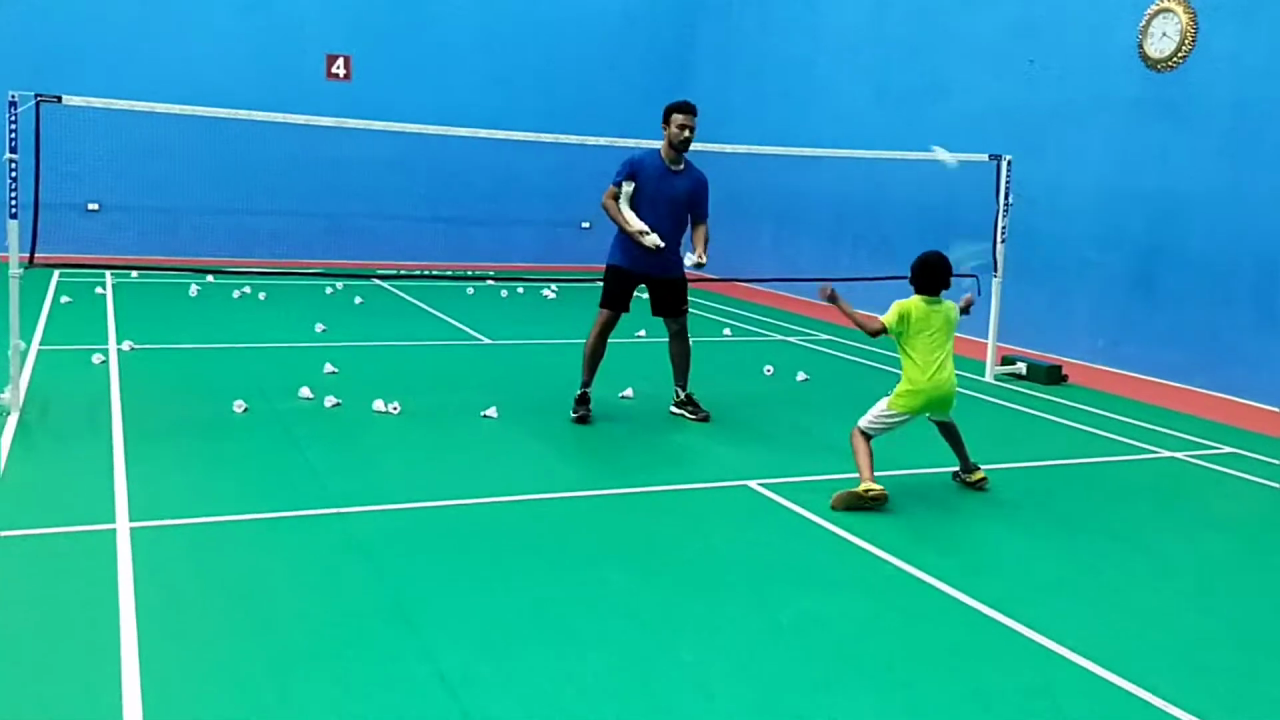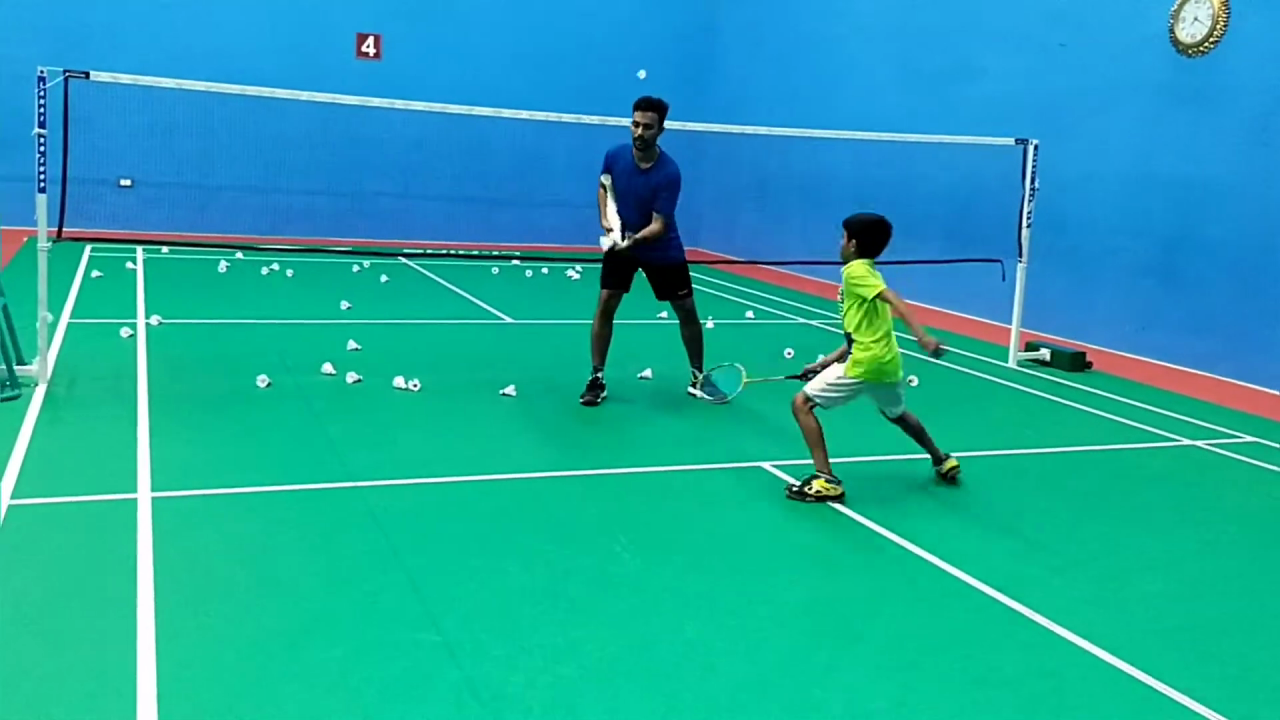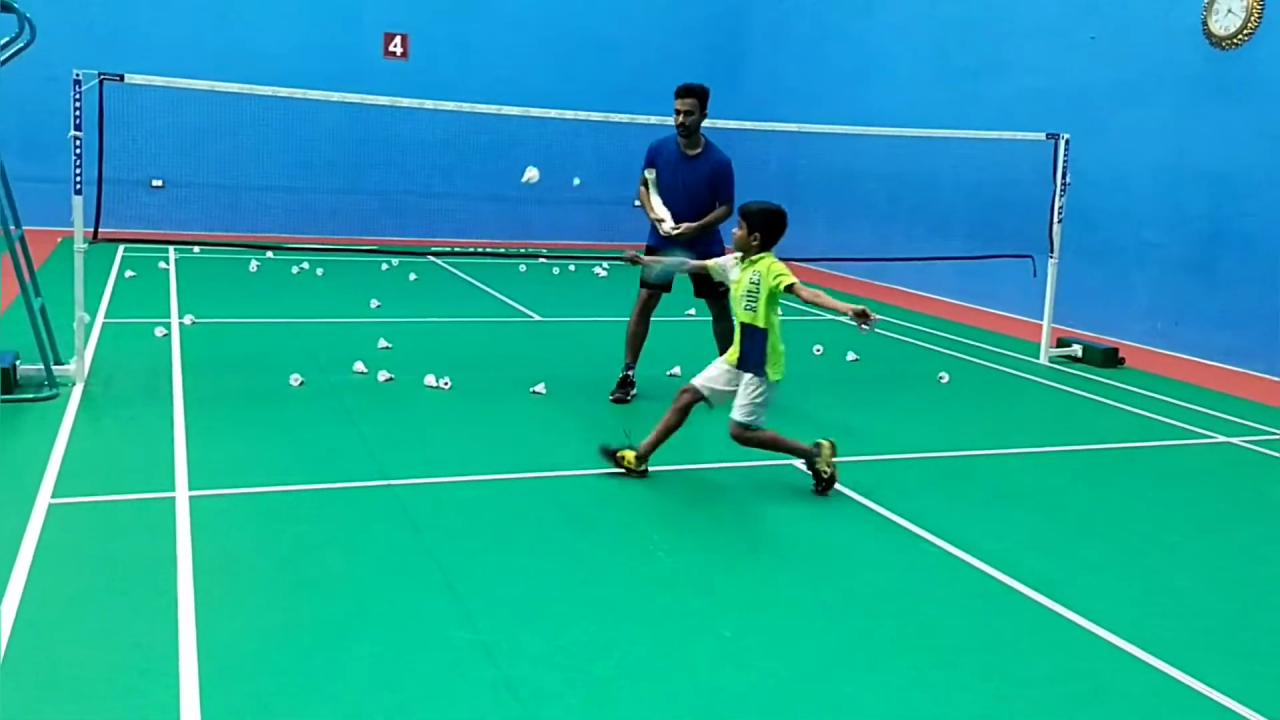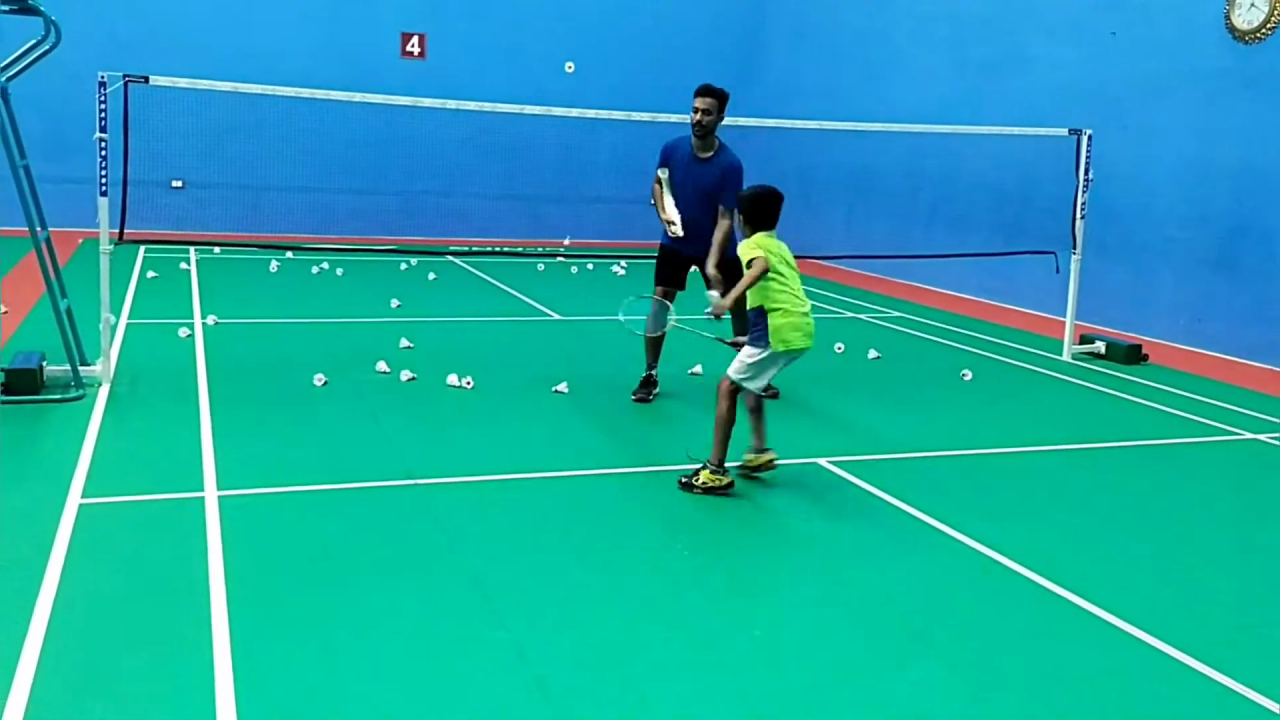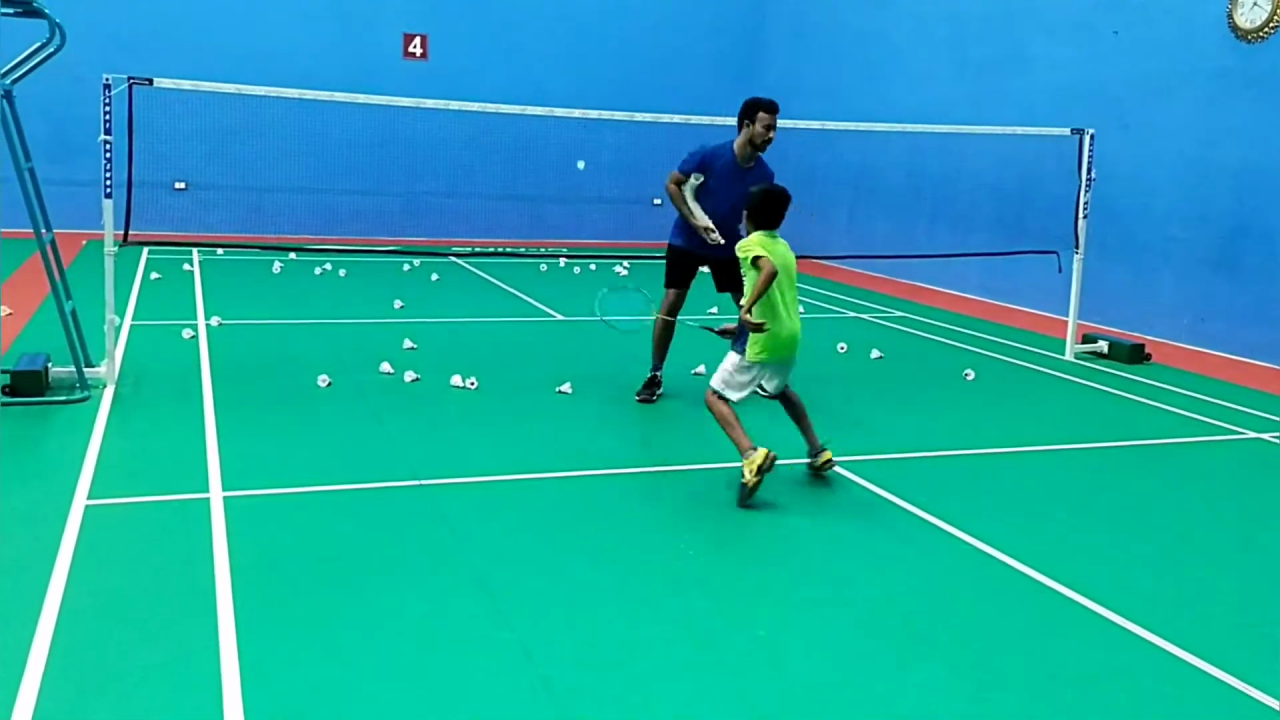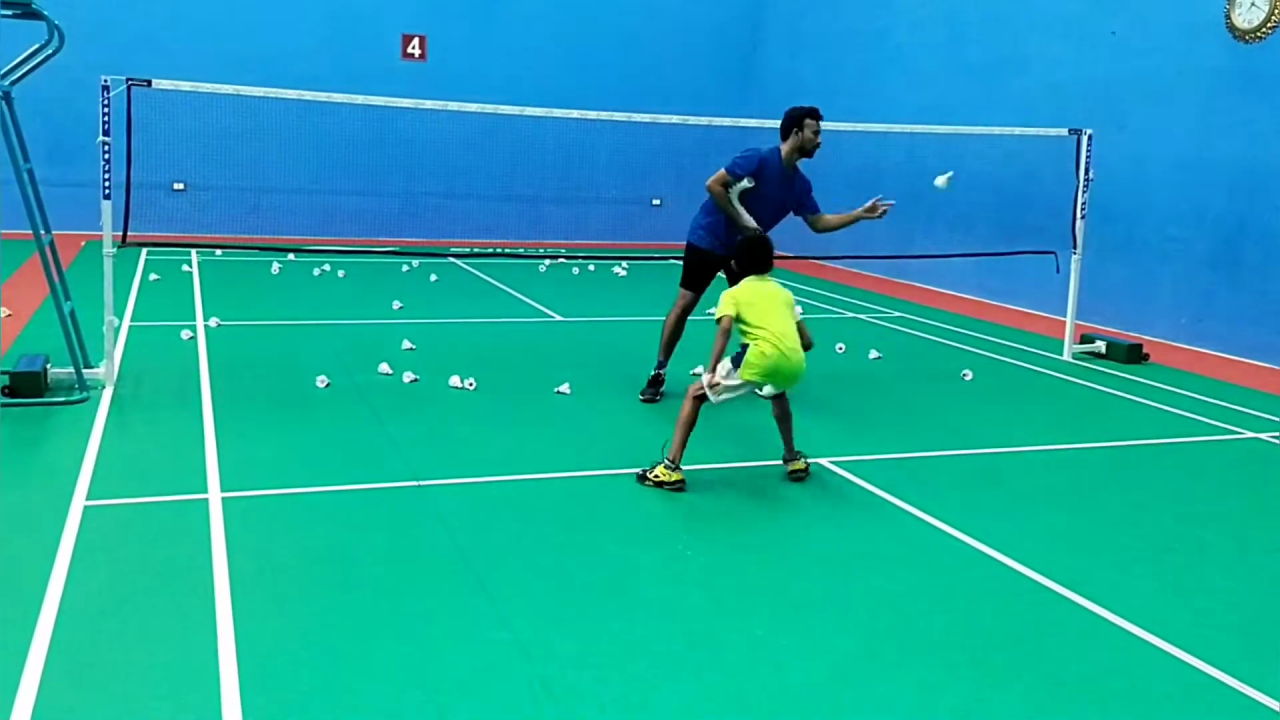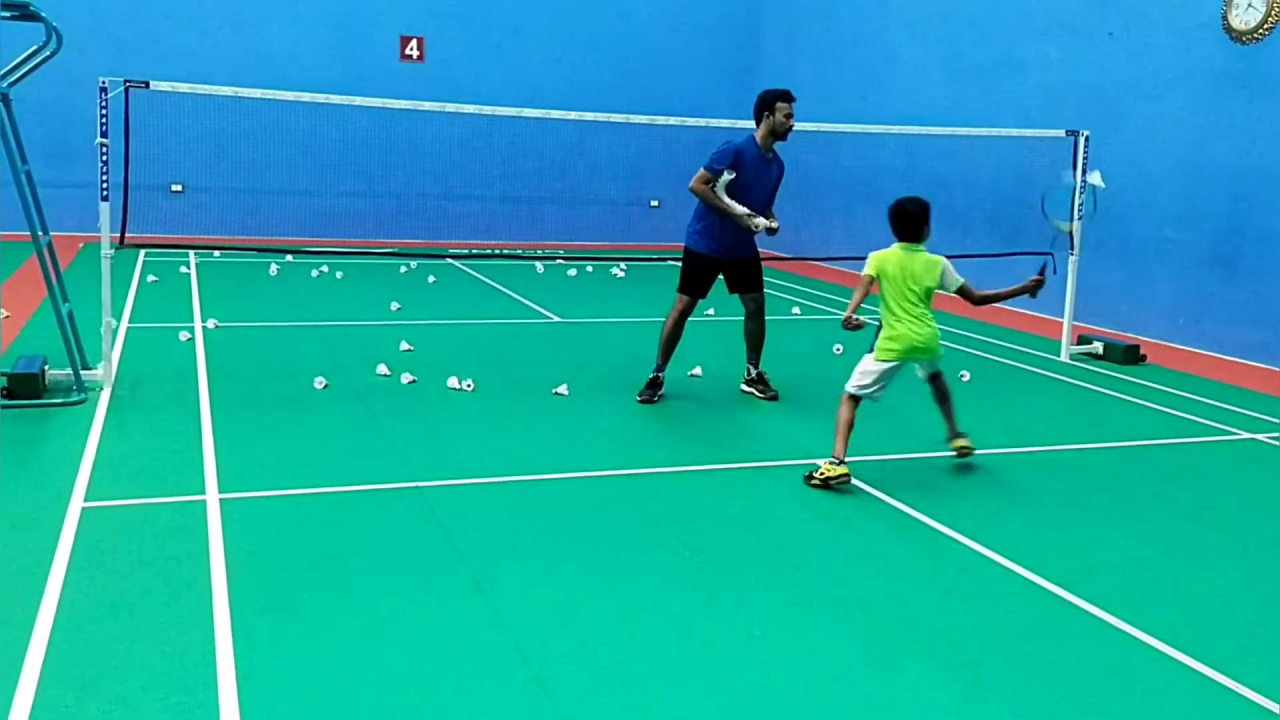
dt=0.4s
person 1, frame 1
left shoulder: (697, 179)
right shoulder: (637, 163)
left elbow: (700, 223)
right elbow: (608, 200)
left wrist: (700, 251)
right wrist: (630, 228)
left hip: (668, 267)
right hip: (625, 260)
left knee: (679, 329)
right knee: (604, 322)
left ankle: (681, 397)
right ankle: (583, 393)
person 1, frame 2
left shoulder: (669, 173)
right shoulder: (614, 156)
left elbow: (659, 225)
right elbow: (603, 187)
left wrist: (635, 241)
right wrist: (605, 219)
left hip: (663, 250)
right hip: (620, 245)
left knee: (687, 311)
right knee: (605, 304)
left ankle: (698, 379)
right ankle: (596, 379)
person 1, frame 3
left shoulder: (719, 161)
right shoulder: (656, 149)
left elbow: (726, 207)
right elbow: (643, 186)
left wrist: (697, 227)
right wrist: (653, 214)
left hip: (704, 246)
right hip: (661, 241)
left knee: (721, 308)
right knee: (644, 303)
right ankle: (627, 375)
person 1, frame 4
left shoulder: (730, 164)
right shoulder: (671, 148)
left elbow: (726, 219)
right elbow: (658, 184)
left wrist: (712, 264)
right wrist: (663, 213)
left hip: (716, 246)
right hip: (676, 241)
left knee: (740, 307)
right knee: (660, 300)
right ankle: (650, 375)
person 1, frame 5
left shoulder: (763, 175)
right shoulder: (706, 155)
right elbow: (672, 184)
right wrist: (694, 221)
left hip: (728, 246)
right hip: (687, 240)
right knee: (671, 303)
right ankle: (655, 375)
person 1, frame 6
left shoulder: (800, 183)
right shoulder: (758, 159)
left elbow: (819, 223)
right elbow: (713, 185)
left wrist: (861, 214)
right wrist: (741, 221)
right hip: (707, 240)
right knee: (684, 304)
right ankle: (658, 374)
person 1, frame 7
left shoulder: (776, 165)
right shoulder: (735, 150)
right elbow: (696, 185)
left wrist: (771, 220)
right wrist: (733, 213)
left hip: (742, 248)
right hip: (704, 243)
left knee: (756, 306)
right knee: (683, 307)
left ankle: (752, 375)
right ankle: (657, 376)
person 2, frame 1
left shoulder: (904, 308)
right shoulder: (949, 311)
left elbow: (873, 329)
left wrist: (838, 302)
right wrist: (965, 304)
left hip: (913, 392)
right hip: (945, 390)
left knee: (860, 433)
right knee: (942, 419)
left ankle: (868, 485)
right ankle: (971, 472)
person 2, frame 2
left shoulder: (856, 273)
right shoulder: (867, 273)
left elbow: (893, 300)
left wrist: (922, 336)
right wrist: (826, 362)
left hip: (864, 361)
right hip: (886, 359)
left knee: (801, 403)
right knee: (896, 414)
left ankle: (827, 480)
right ankle: (943, 461)
person 2, frame 3
left shoulder: (771, 268)
right shoulder: (733, 262)
left elbow: (804, 291)
right elbow: (694, 266)
left wrist: (847, 309)
right wrist: (647, 261)
left hip: (761, 362)
right hip: (739, 354)
left knee: (741, 430)
right knee: (686, 396)
left ankle: (816, 453)
right ankle: (639, 456)
person 2, frame 4
left shoulder: (750, 245)
right shoulder: (779, 247)
left elbow: (757, 270)
left wrist: (730, 298)
right wrist: (751, 336)
left hip: (776, 333)
right hip: (796, 330)
left knee: (727, 388)
right knee: (746, 387)
left ankle: (716, 472)
right ankle: (759, 452)
person 2, frame 5
left shoulder: (749, 245)
right shoulder: (783, 248)
left elbow: (770, 270)
left wrist: (746, 308)
right wrist: (740, 326)
left hip: (763, 337)
right hip: (789, 335)
left knee: (715, 397)
right knee: (780, 389)
left ankle: (752, 454)
right ankle: (817, 452)
person 2, frame 6
left shoulder: (732, 295)
right shoulder: (784, 293)
left elbow: (724, 329)
right elbow: (807, 341)
left wrist: (712, 372)
left hip: (763, 360)
right hip: (795, 365)
left knee: (694, 395)
right knee: (776, 393)
left ankle: (671, 469)
right ankle: (793, 459)
person 2, frame 7
left shoulder: (878, 259)
right shoulder: (937, 264)
left elbow: (864, 286)
right elbow: (974, 298)
left wrist: (849, 314)
right wrist: (1024, 288)
left hip: (892, 342)
right hip: (927, 340)
left knee: (850, 397)
right knee: (934, 376)
left ankle: (837, 463)
right ankle: (956, 437)
